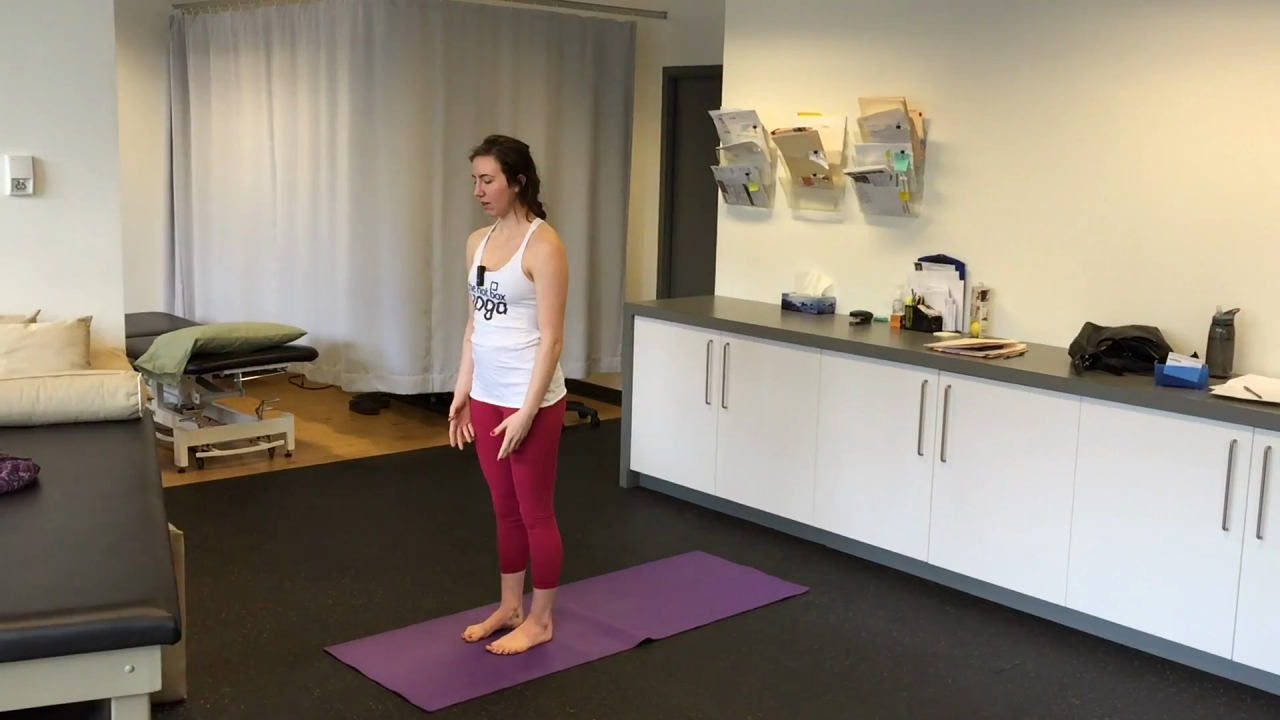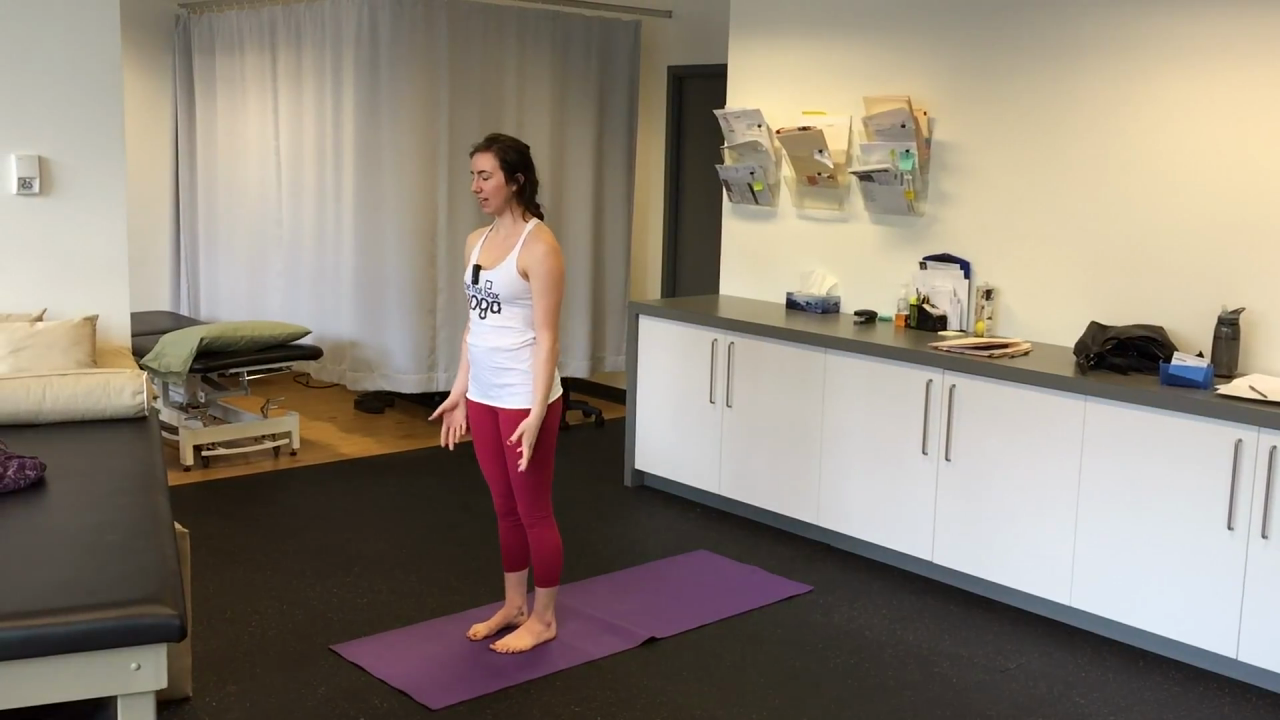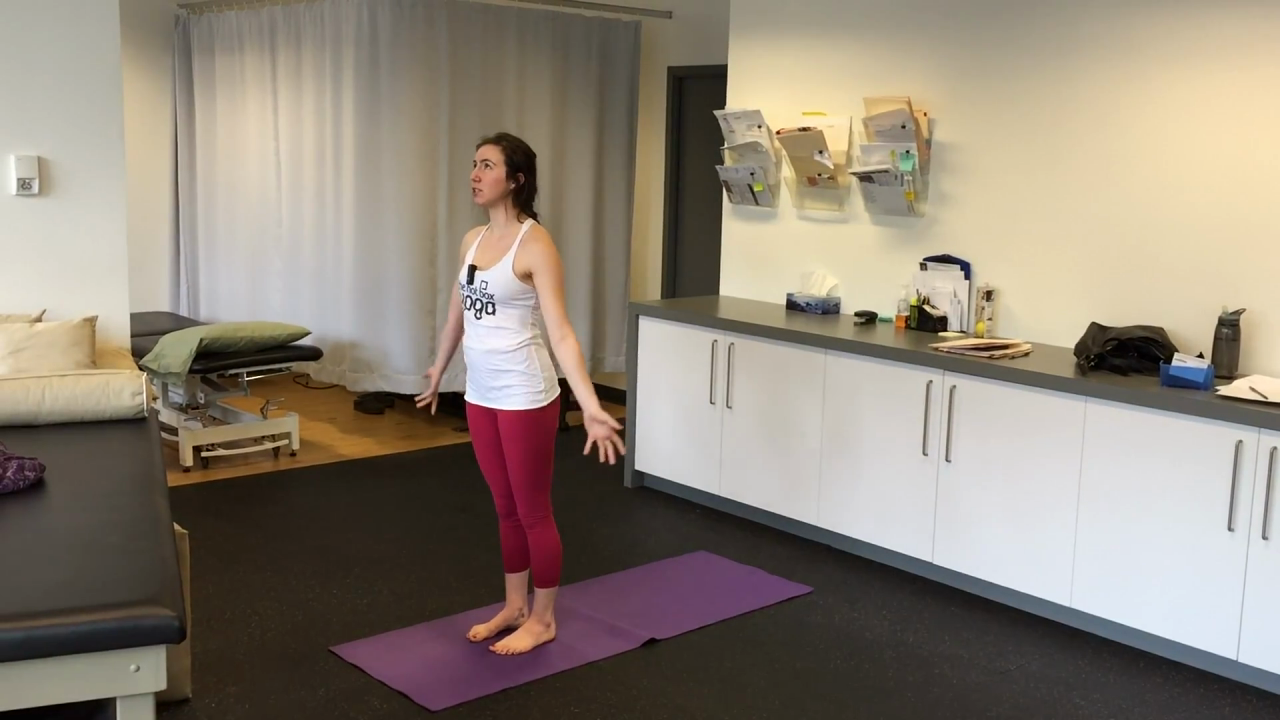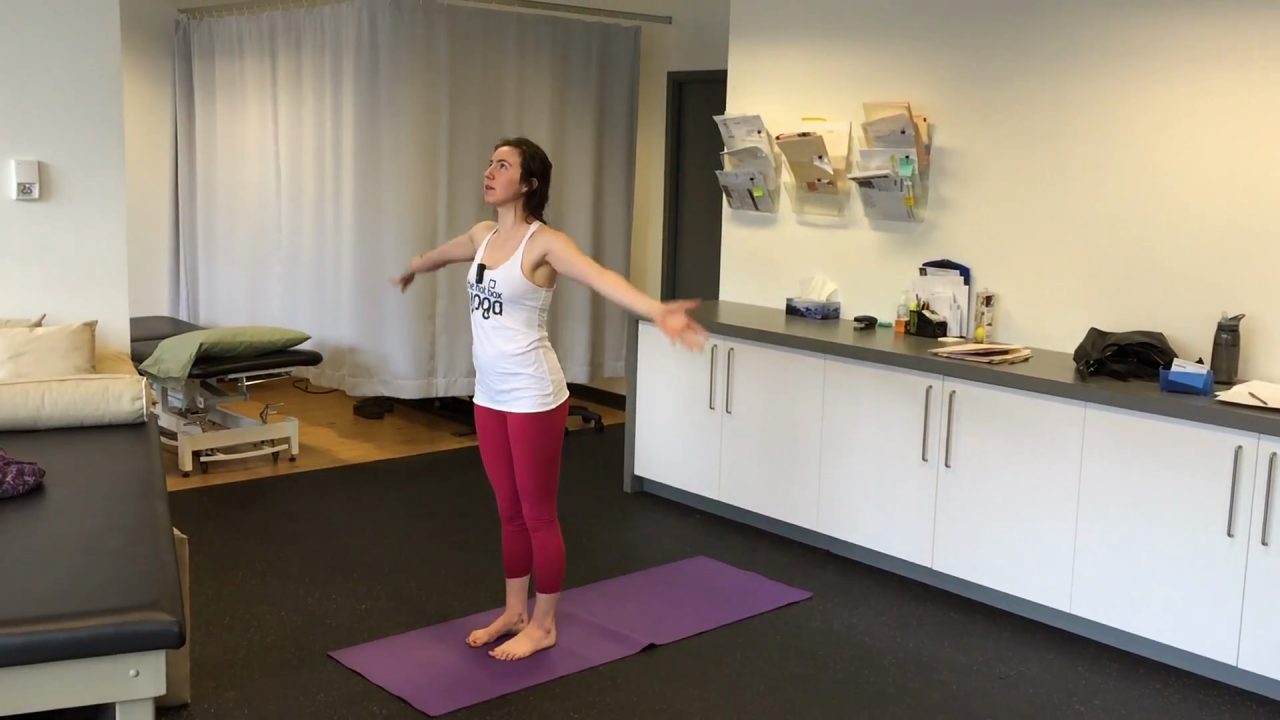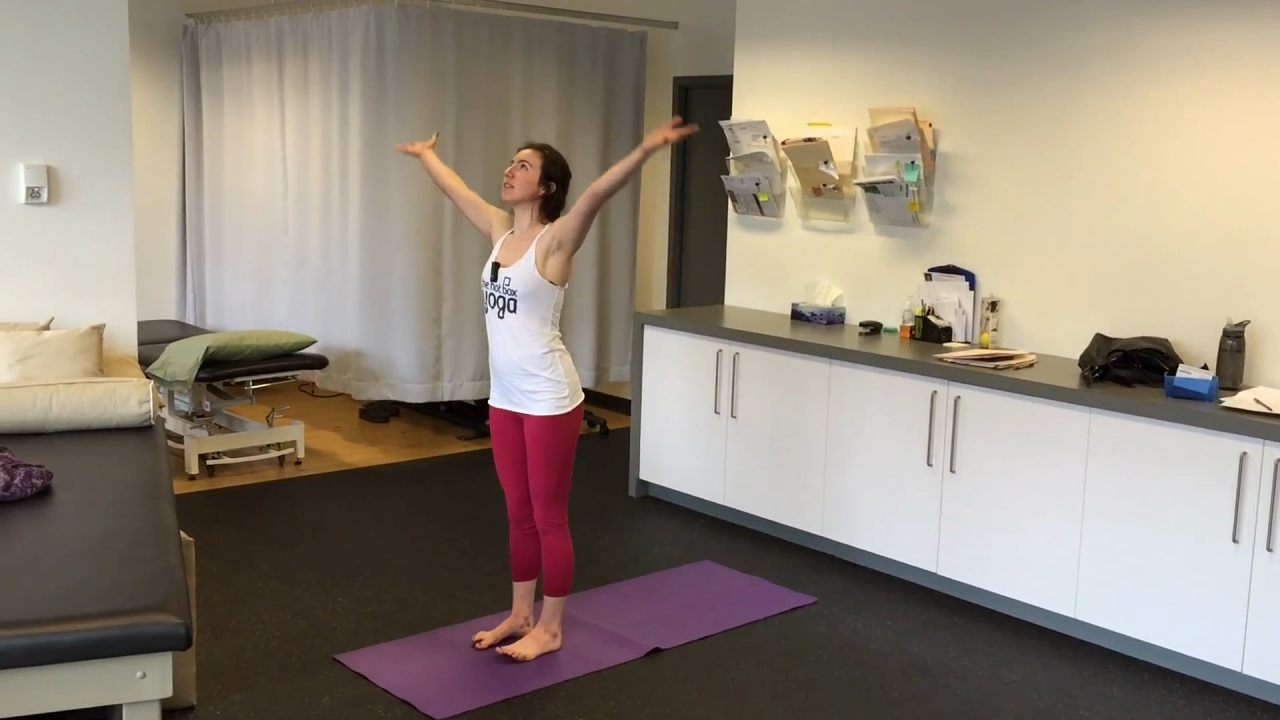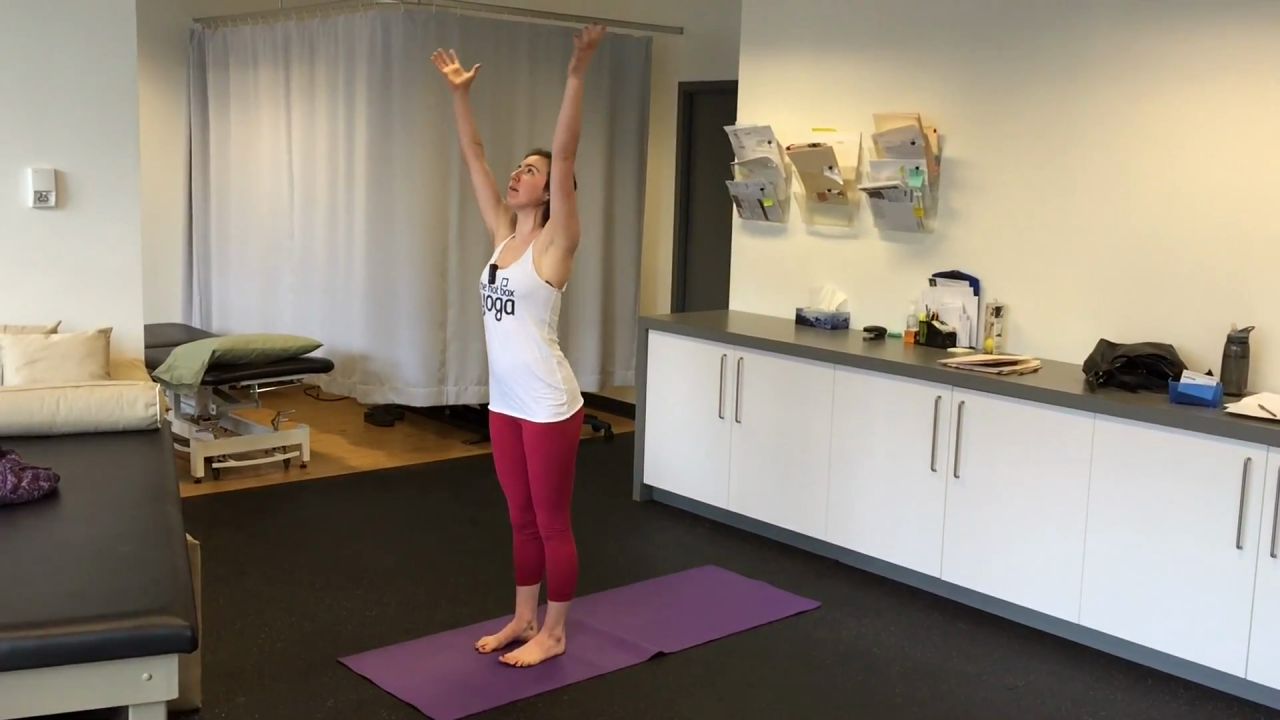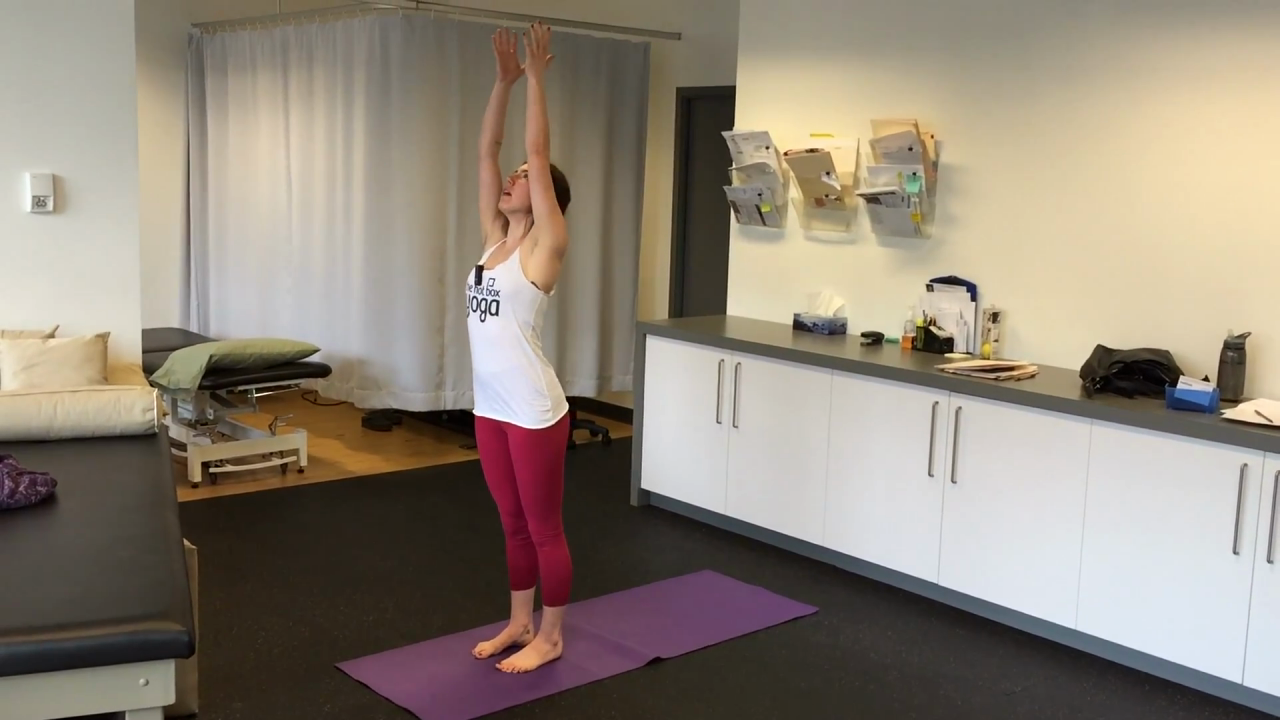
dt=0.4s
person 1, frame 1
left shoulder: (543, 245)
right shoulder: (477, 241)
left elbow: (550, 338)
left wrist: (527, 410)
right wrist: (463, 390)
left hip: (530, 398)
right hip: (487, 395)
left knee: (534, 513)
right knee: (504, 510)
left ankle: (540, 620)
right ankle: (509, 607)
person 1, frame 2
left shoulder: (539, 245)
right shoulder: (476, 241)
left elbow: (547, 338)
left wrist: (537, 415)
right wrist: (460, 391)
left hip: (524, 398)
right hip: (485, 396)
left knee: (534, 511)
right knee: (506, 509)
left ankle: (543, 618)
right ankle: (513, 605)
person 1, frame 3
left shoulder: (535, 244)
right shoulder: (472, 240)
left elbow: (560, 331)
left wrist: (590, 407)
right wrist: (438, 368)
left hip: (523, 397)
right hip: (480, 395)
left knee: (533, 512)
right knee: (505, 509)
left ankle: (543, 619)
right ankle: (514, 606)
person 1, frame 4
left shoulder: (544, 242)
right shoulder: (482, 236)
left elbow: (601, 278)
right elbow: (445, 253)
left wrist: (656, 311)
right wrist: (413, 268)
left hip: (533, 398)
right hip: (489, 396)
left knee: (538, 515)
right knee: (509, 512)
left ankle: (543, 624)
right ankle: (514, 612)
person 1, frame 5
left shoulder: (555, 240)
right shoulder: (499, 230)
left elbow: (595, 197)
right elbow: (457, 189)
left wrist: (644, 151)
right wrist: (424, 154)
left hip: (549, 401)
right hip: (505, 399)
left knee: (549, 518)
right knee: (519, 514)
left ankle: (550, 627)
right ankle: (520, 614)
person 1, frame 6
left shoulder: (555, 242)
right shoulder: (503, 235)
left elbow: (565, 158)
right elbow: (473, 156)
left wrist: (578, 74)
right wrist: (459, 91)
left hip: (548, 408)
right hip: (504, 404)
left knee: (552, 524)
right knee: (522, 521)
left ankle: (553, 633)
right ankle: (523, 619)
person 1, frame 7
left shoulder: (545, 246)
right shoulder: (495, 237)
left elbow: (538, 153)
right elbow: (488, 150)
left wrist: (535, 77)
right wrist: (502, 80)
left hip: (534, 413)
right hip: (491, 408)
left knee: (543, 529)
right knee: (513, 525)
left ankle: (550, 637)
right ankle: (519, 624)
